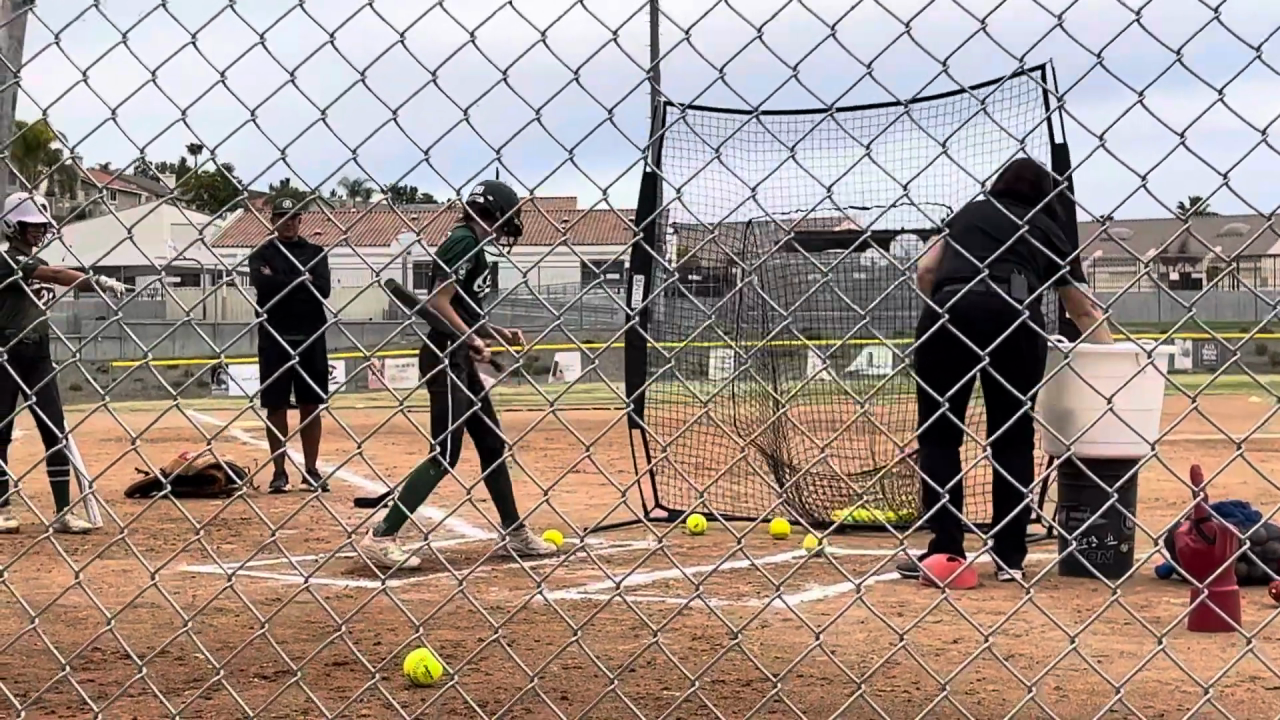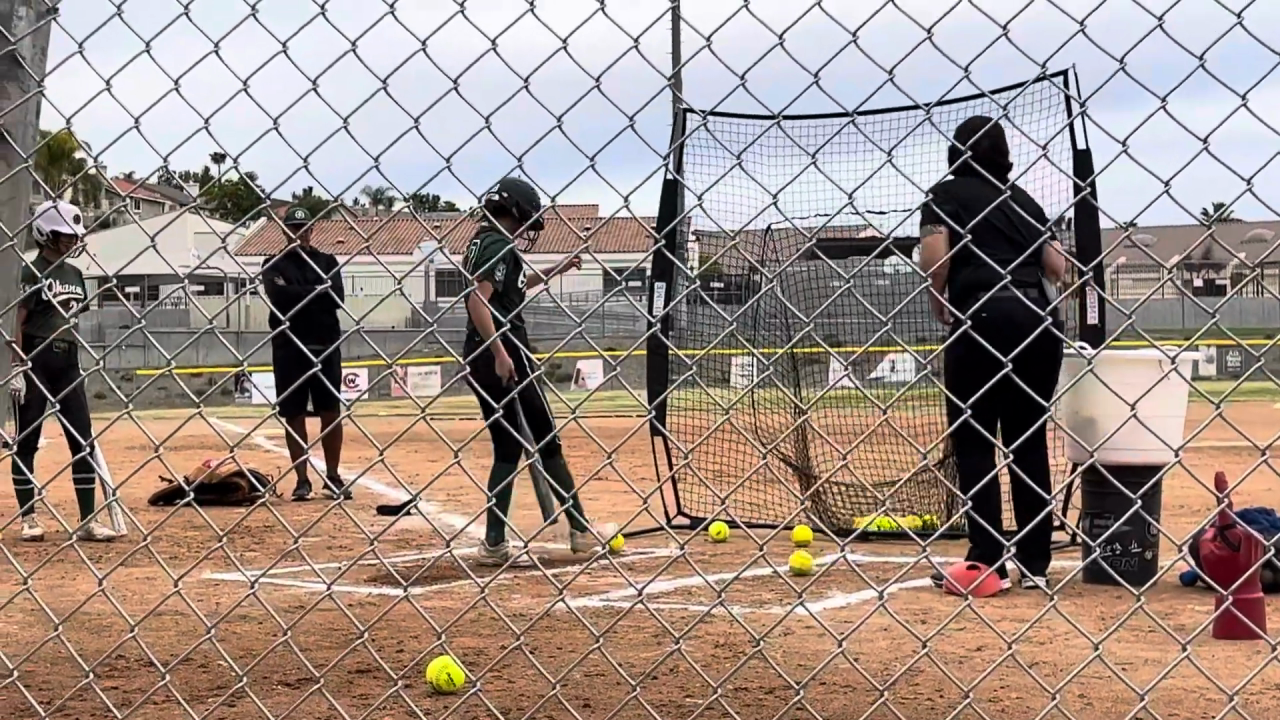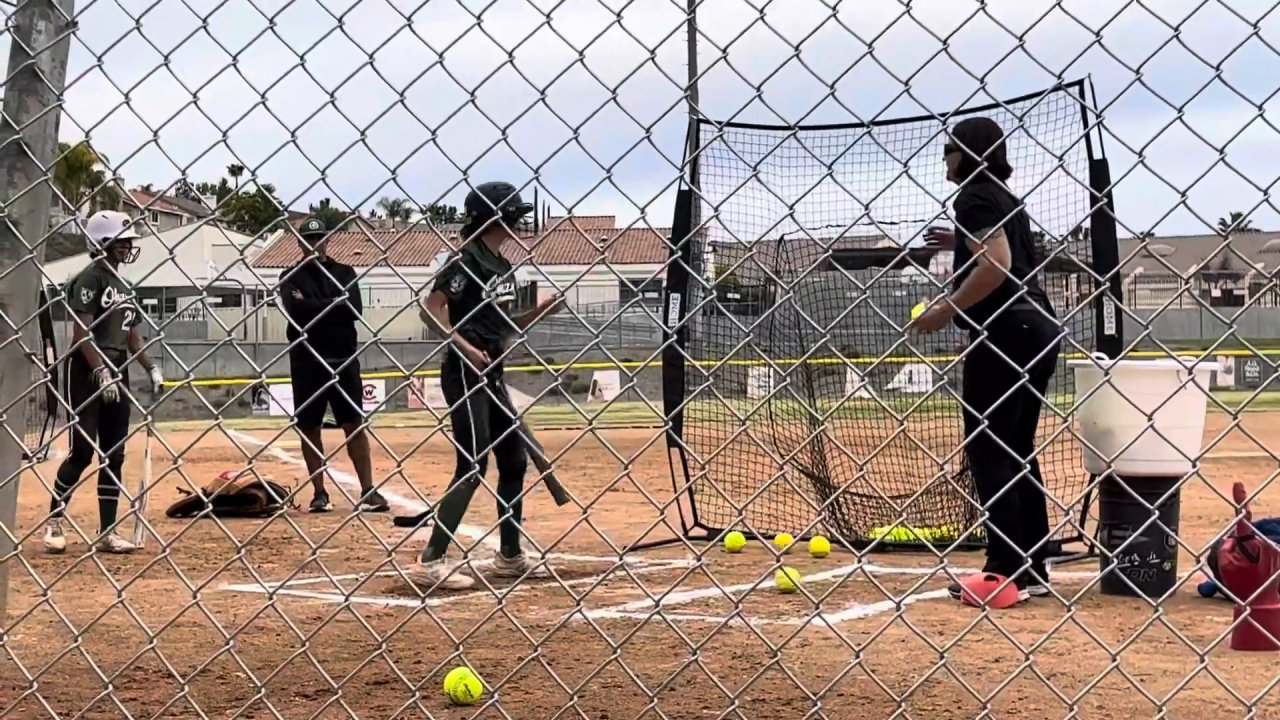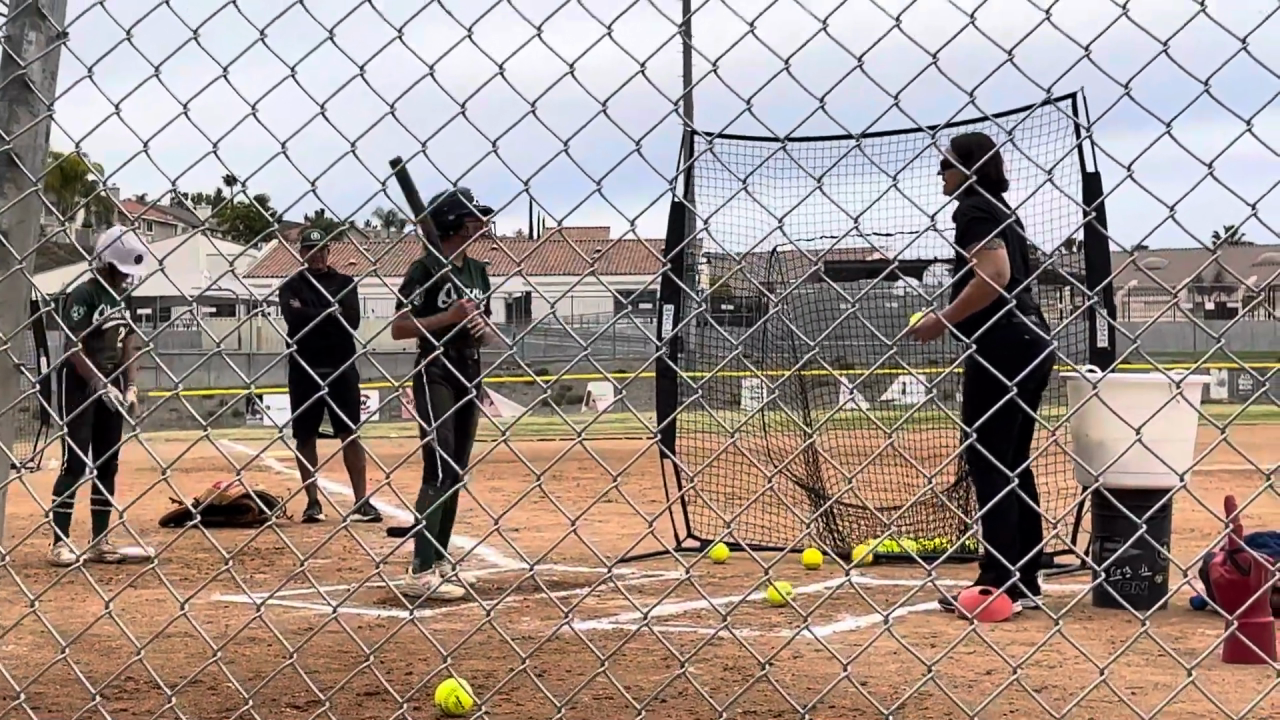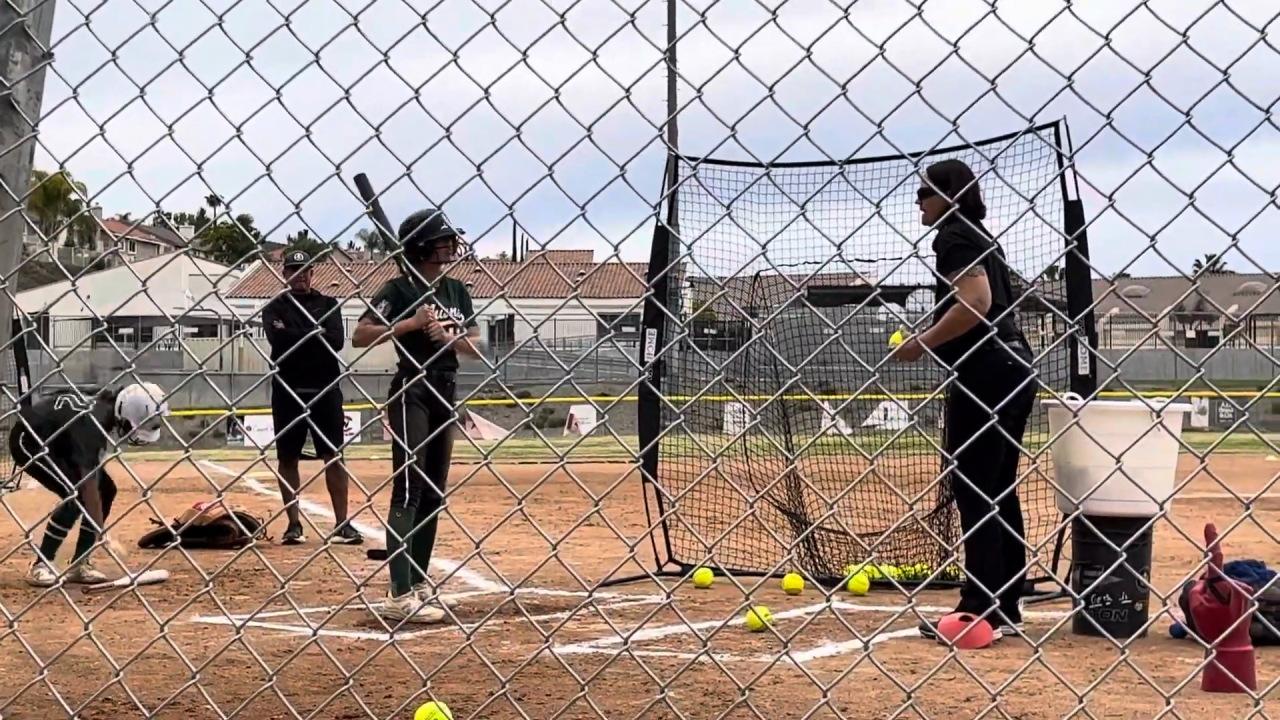
dt=0.7s
person 1, frame 1
left shoulder: (969, 212)
right shoulder: (1048, 231)
left elbow: (926, 270)
right elbow: (1085, 311)
left hip: (952, 311)
right hip: (1015, 315)
left knee: (939, 434)
right knee: (1013, 436)
left ankle: (946, 551)
right ankle: (1010, 556)
person 1, frame 2
left shoulder: (946, 193)
right shoulder: (1024, 199)
left elbow: (934, 260)
right elbow: (1057, 268)
left wrist: (939, 303)
left hip: (983, 321)
right hip: (1039, 321)
left knee: (973, 441)
right knee: (1028, 443)
left ankle: (988, 562)
right ankle: (1035, 564)
person 1, frame 3
left shoulder: (973, 197)
right shoulder: (1006, 199)
left elbow: (997, 267)
left wrist: (946, 309)
right wrist: (960, 246)
left hip: (1004, 332)
right hip: (1038, 328)
left knee: (988, 451)
right knee: (1018, 451)
left ankle: (1006, 573)
right ankle: (1032, 568)
person 1, frame 4
left shoulder: (974, 209)
right shoulder: (1001, 210)
left elbow: (995, 277)
left wrist: (942, 320)
left hip: (1001, 345)
right hip: (1028, 341)
left knee: (987, 463)
right knee: (1012, 464)
left ankle: (1000, 585)
right ankle: (1023, 581)
person 1, frame 5
left shoulder: (954, 236)
right shoulder: (980, 236)
left elbow: (976, 303)
left wrist: (922, 342)
left hip: (984, 371)
right hip: (1011, 367)
left knee: (972, 490)
right knee: (998, 491)
left ankle: (980, 612)
right ankle: (1004, 609)
person 2, frame 1
left shoulder: (473, 246)
right shoulder: (464, 242)
right elbow: (437, 302)
left wrist: (500, 334)
right wrist: (471, 339)
left hip: (462, 361)
right hip: (447, 359)
left knee: (494, 445)
right knee: (444, 456)
left ankle: (516, 533)
right ankle: (380, 536)
person 2, frame 2
left shoulder: (481, 243)
right shoulder: (500, 246)
right elbow: (477, 302)
left wrist: (559, 269)
right wrist: (500, 351)
left hip: (479, 360)
right hip: (500, 358)
left knee: (507, 449)
right knee: (546, 440)
left ankle: (495, 543)
right ankle: (581, 530)
person 2, frame 3
left shoulder: (503, 264)
right shoulder: (466, 258)
right elbow: (431, 309)
left wrist: (542, 310)
right wrist: (465, 349)
left hip: (490, 373)
right hip: (464, 372)
left knee: (514, 462)
right knee: (473, 466)
left ankle: (510, 556)
right ankle: (431, 561)
person 2, frame 4
left shoulder: (478, 271)
right shoulder: (425, 268)
right elbow: (398, 329)
left wrist: (480, 326)
right wrist: (450, 315)
left hip: (469, 374)
right hip: (435, 374)
left knee: (456, 473)
right knee: (436, 472)
left ankle: (439, 562)
right ankle: (420, 573)
person 2, frame 5
left shoulder: (456, 290)
right shoulder: (400, 288)
left elbow: (476, 347)
right elbow: (360, 336)
left wrist: (447, 336)
right wrist: (410, 323)
left hip: (445, 395)
right hip: (412, 394)
left knee: (433, 494)
right knee: (408, 492)
left ankle: (419, 583)
right ankle: (399, 595)
person 3, frame 1
left shoulder: (38, 264)
right elbow: (57, 275)
right wrist: (100, 282)
left hip: (39, 355)
left knee: (56, 433)
left ankle: (63, 512)
person 3, frame 2
left shoulder: (75, 274)
right shoulder: (32, 272)
right elbow: (17, 324)
right wrist: (18, 369)
left hip: (68, 363)
right hip: (36, 362)
left knee: (83, 441)
right knee: (26, 442)
left ankle: (87, 520)
right ankle: (28, 517)
person 3, frame 3
left shoulder: (125, 285)
right shoulder: (87, 280)
right elbow: (81, 332)
left wrist: (152, 369)
right wrist: (101, 373)
left hip: (116, 373)
right hip: (86, 372)
left knee: (114, 455)
right knee: (81, 452)
left ankle: (107, 532)
right ankle: (54, 522)
person 3, frame 4
left shoulder: (122, 297)
right shoulder: (83, 294)
right elbow: (72, 348)
left wrist: (130, 387)
right wrist: (100, 385)
left hip: (108, 388)
right hip: (79, 385)
left knee: (107, 465)
right knee: (75, 463)
left ankle: (99, 541)
right ankle: (59, 543)
person 3, frame 5
left shoulder: (111, 406)
right shoulder: (93, 419)
right elbow: (90, 485)
right wrist: (103, 535)
left hip: (55, 440)
right hip: (28, 441)
left knee: (106, 489)
right knee: (76, 492)
left ankle: (80, 563)
right ankle: (40, 565)
person 4, frame 1
left shoulder: (316, 253)
right shoulder: (262, 254)
left elbow: (323, 289)
right elbow: (264, 285)
left wrist: (283, 285)
right wrist: (302, 281)
left hip: (310, 338)
right hip: (275, 338)
left knee: (311, 406)
right knee: (276, 407)
left ankle: (311, 470)
right ankle: (279, 471)
person 4, frame 2
left shoulder: (327, 262)
right shoulder: (274, 264)
left elbow: (337, 298)
right elbow: (279, 296)
left wrist: (298, 297)
right wrist: (316, 292)
left hip: (325, 346)
right hip: (289, 348)
left knee: (332, 413)
right knee: (293, 415)
left ankle: (333, 477)
right ankle: (302, 480)
person 4, frame 3
left shoulder: (345, 272)
right shoulder: (291, 277)
left elbow: (355, 310)
right elbow: (297, 309)
left wrist: (317, 310)
right wrist: (334, 304)
left hip: (343, 359)
right hip: (307, 361)
left knee: (355, 425)
right knee: (309, 427)
left ankle: (368, 492)
right ankle: (319, 492)
person 4, frame 4
left shoulder: (345, 283)
right shoulder: (291, 286)
left elbow: (352, 320)
right elbow: (295, 318)
left wrist: (313, 319)
right wrist: (332, 315)
left hip: (341, 368)
right hip: (305, 370)
left knee: (351, 435)
right knee: (305, 437)
left ankle: (361, 502)
right ankle: (313, 502)
person 4, frame 5
left shoulder: (328, 304)
right shoulder: (275, 307)
left elbow: (337, 341)
right elbow: (277, 338)
left wrist: (296, 338)
right wrist: (316, 334)
left hip: (325, 389)
right hip: (288, 391)
left knee: (334, 457)
right knee: (287, 458)
left ankle: (342, 524)
right ankle: (294, 524)
